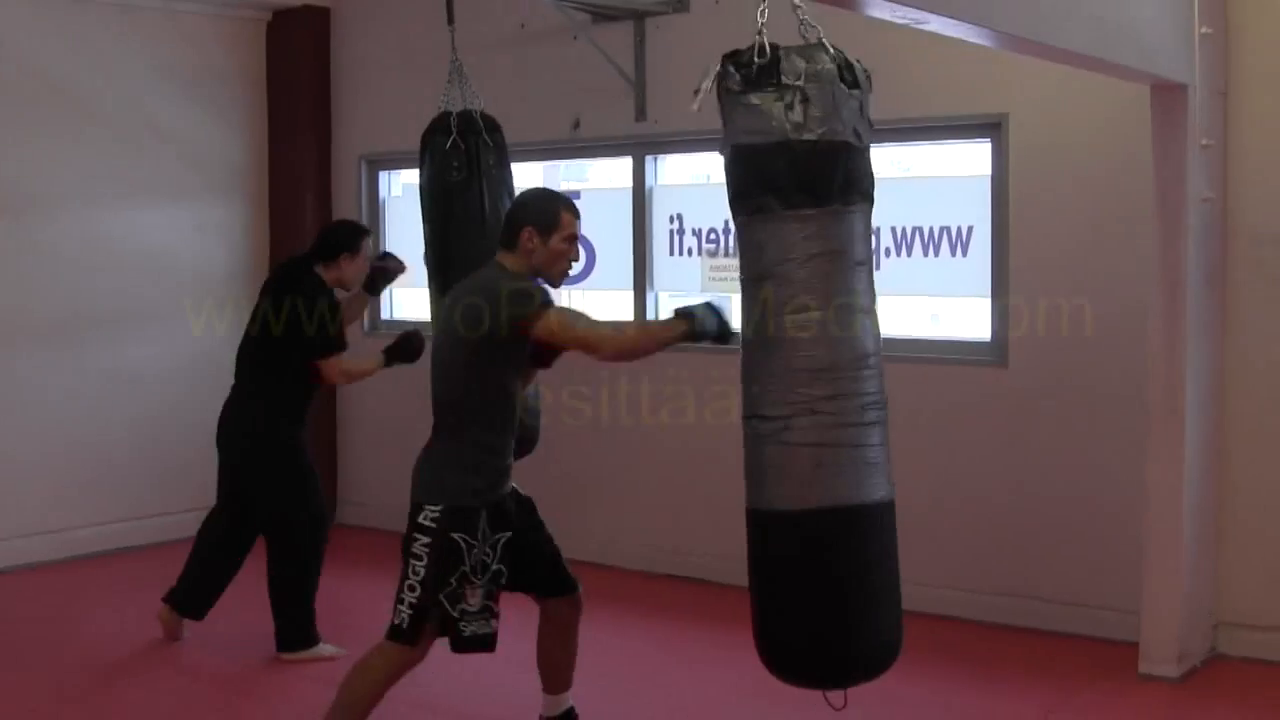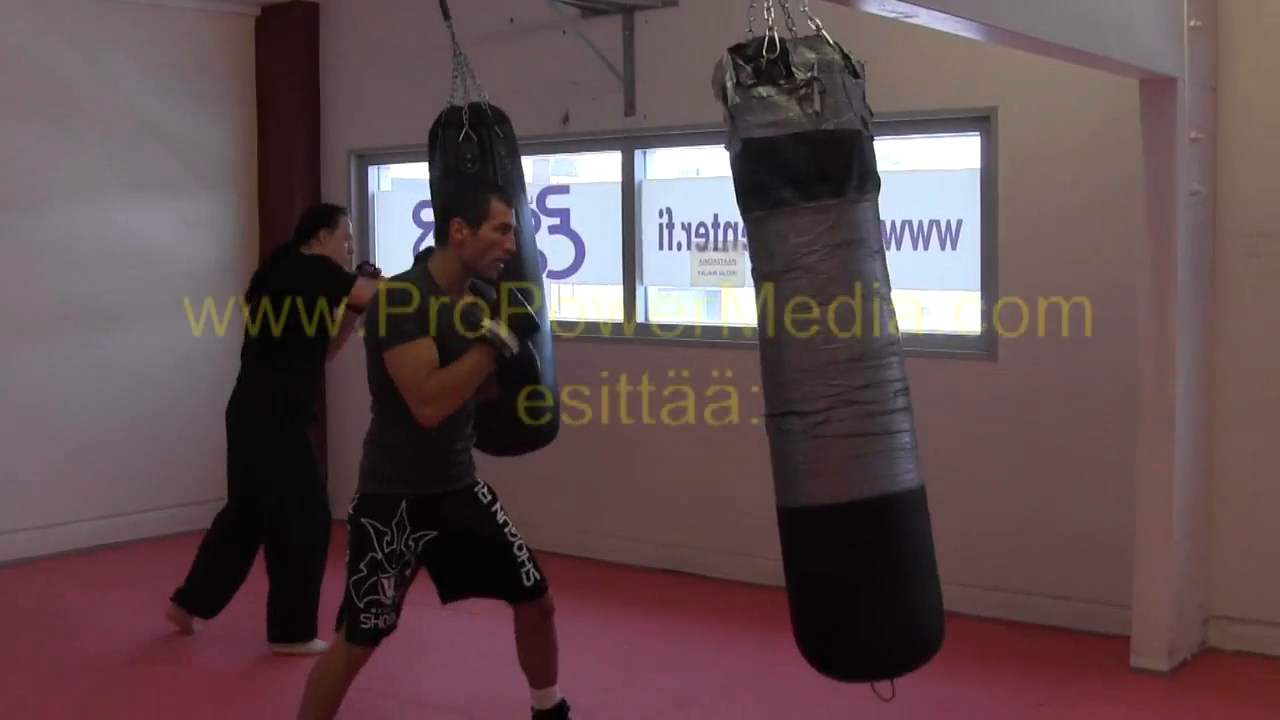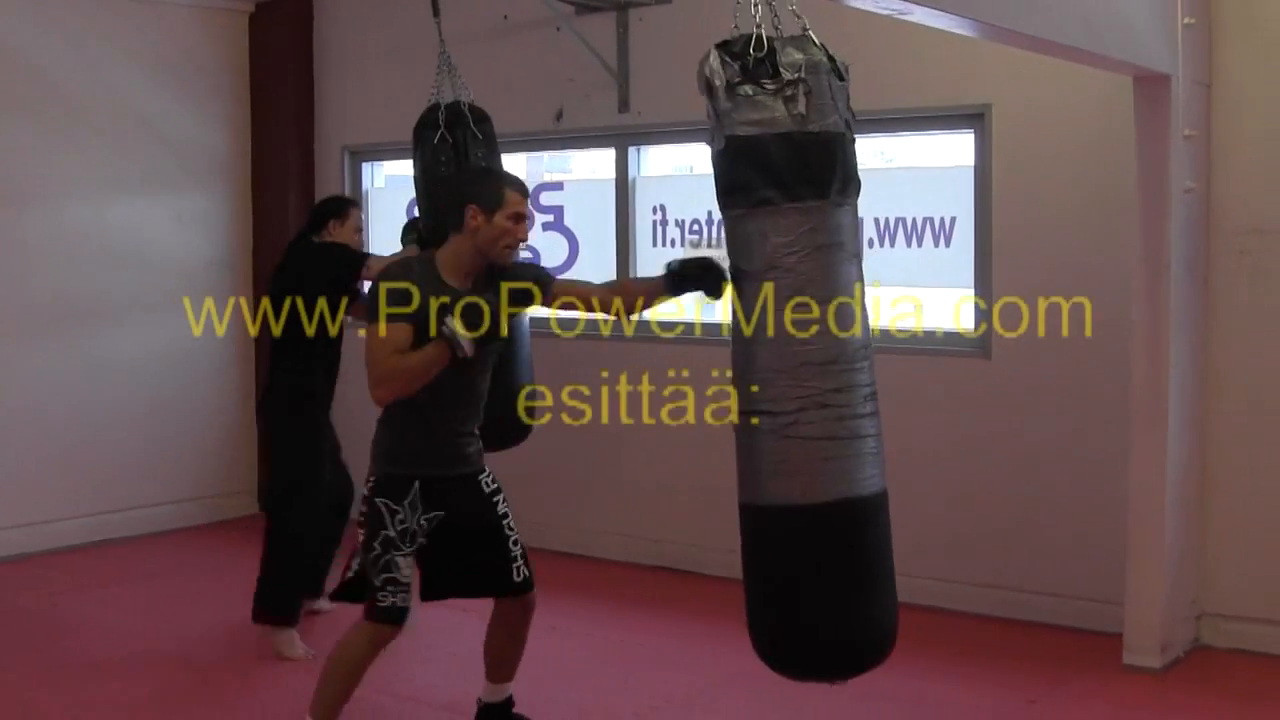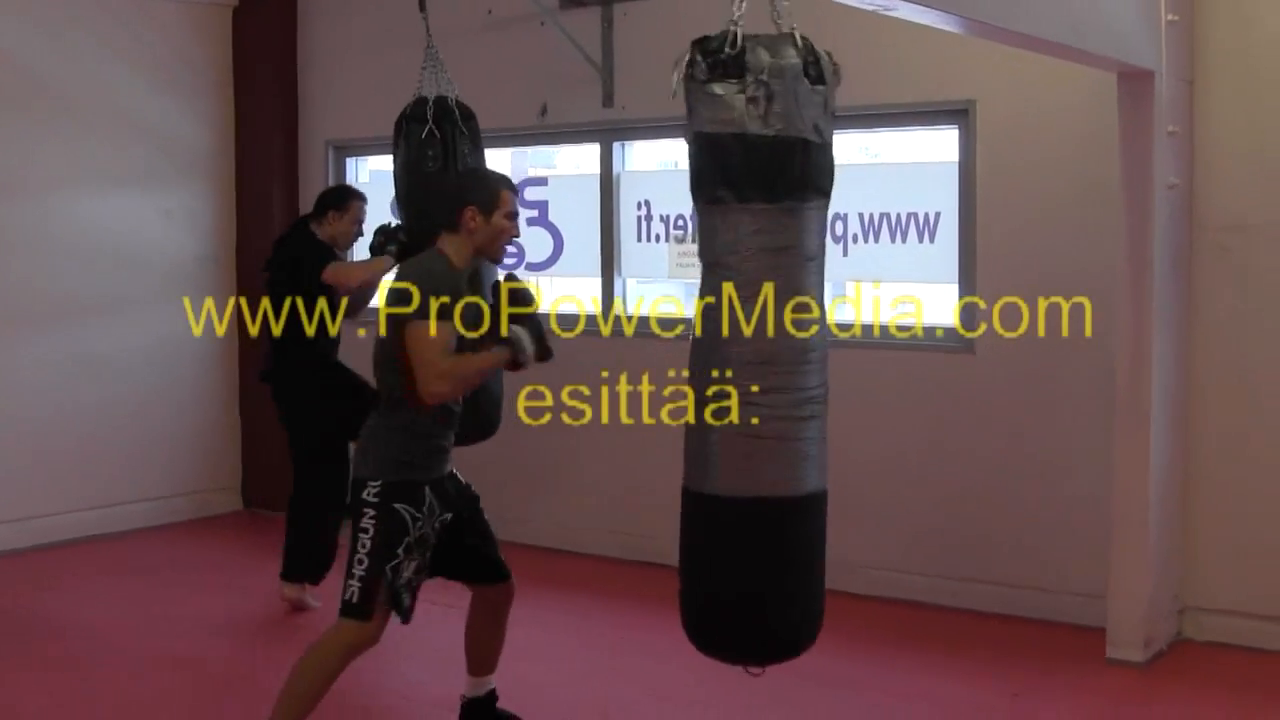
dt=0.4s
person 1, frame 1
left shoulder: (503, 292)
right shoulder: (502, 294)
right elbow: (605, 343)
left wrist: (541, 351)
right wrist: (689, 325)
left hip: (491, 490)
right hip: (448, 500)
left knee: (564, 598)
right knee: (408, 645)
person 1, frame 2
left shoulder: (473, 296)
right shoulder: (401, 299)
right elbow: (429, 406)
left wrist: (503, 367)
right wrist: (492, 336)
left hip: (459, 483)
right hip: (394, 496)
left knee: (535, 598)
right knee: (358, 640)
person 1, frame 3
left shoulder: (505, 277)
right shoulder: (400, 282)
left elbow: (593, 299)
right elbow: (384, 387)
left wrist: (677, 278)
right wrist: (456, 335)
left hip: (461, 470)
right hip: (404, 476)
left knee: (517, 596)
right knee: (380, 624)
person 1, frame 4
left shoulder: (454, 282)
right shoulder: (420, 281)
right elbow: (436, 385)
left wrist: (504, 340)
right wrist: (508, 347)
left hip: (433, 471)
right hip: (394, 475)
left knee: (496, 583)
right knee: (363, 623)
person 2, frame 1
left shoulder: (298, 283)
right shoulder: (308, 294)
left elbow: (331, 324)
right elbow: (337, 371)
left wrist: (369, 288)
right wrist: (393, 353)
left hip: (241, 421)
right hip: (267, 428)
left knee: (234, 516)
right knee: (302, 525)
left ankle: (178, 606)
right ankle: (297, 638)
person 2, frame 2
left shoulder: (280, 277)
right shoulder: (306, 271)
left elbow: (322, 347)
right elbow: (367, 297)
left hip: (256, 413)
right hip: (273, 418)
left knee: (248, 512)
right knee: (304, 519)
left ankle: (189, 604)
right ankle: (292, 631)
person 2, frame 3
left shoulder: (306, 265)
right shoulder: (316, 259)
left elbow: (357, 313)
right elbow: (384, 267)
right wrist: (419, 249)
left hip: (300, 402)
right hip: (295, 404)
left knee: (335, 495)
right knee: (301, 504)
left ankle: (300, 592)
right ankle: (278, 614)
person 2, frame 4
left shoulder: (307, 251)
right shoulder: (302, 249)
left elbow: (343, 307)
right elbow: (345, 280)
left wrist: (381, 264)
right wrist: (390, 258)
left hip: (298, 375)
right hip: (307, 375)
left knee: (318, 478)
left ankle: (297, 579)
